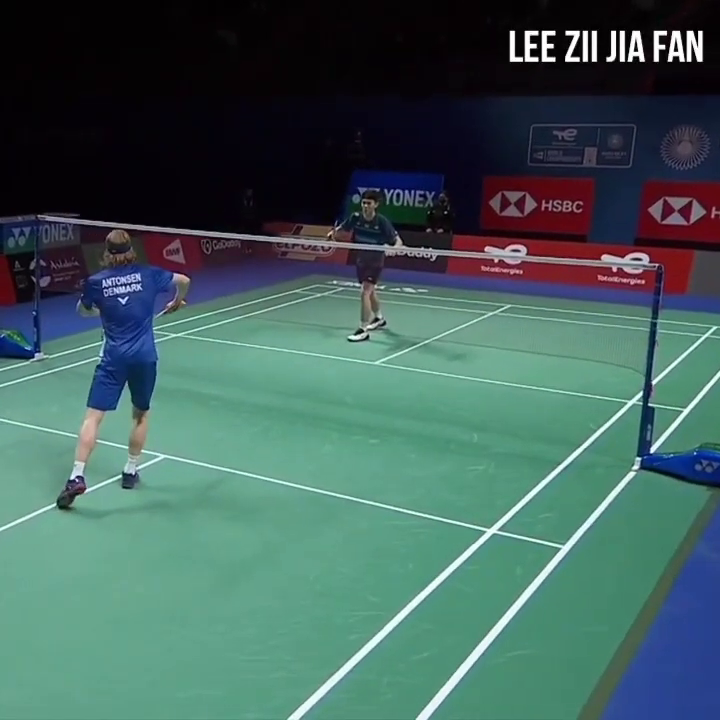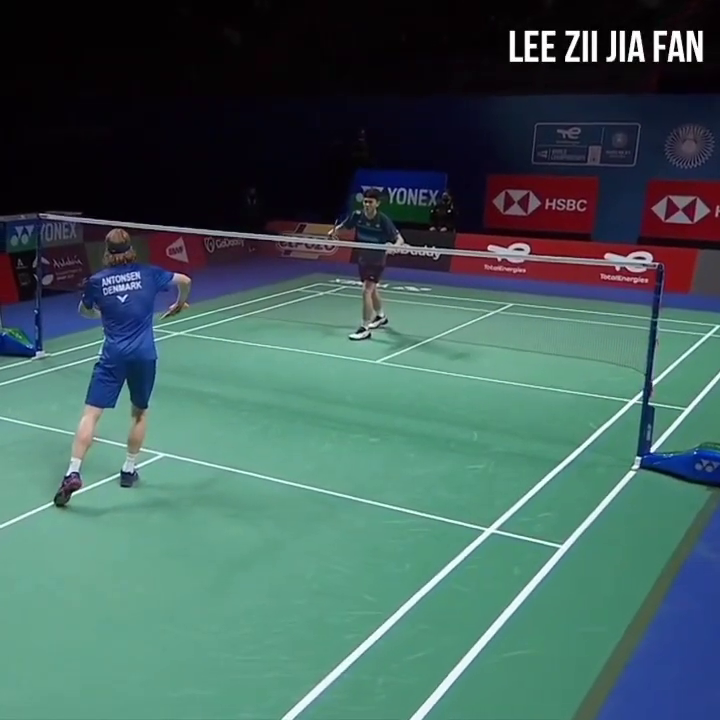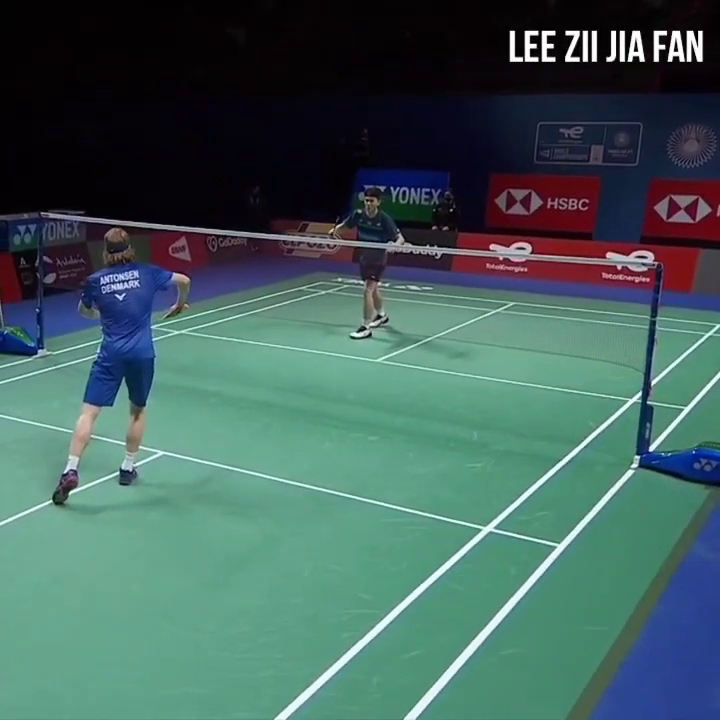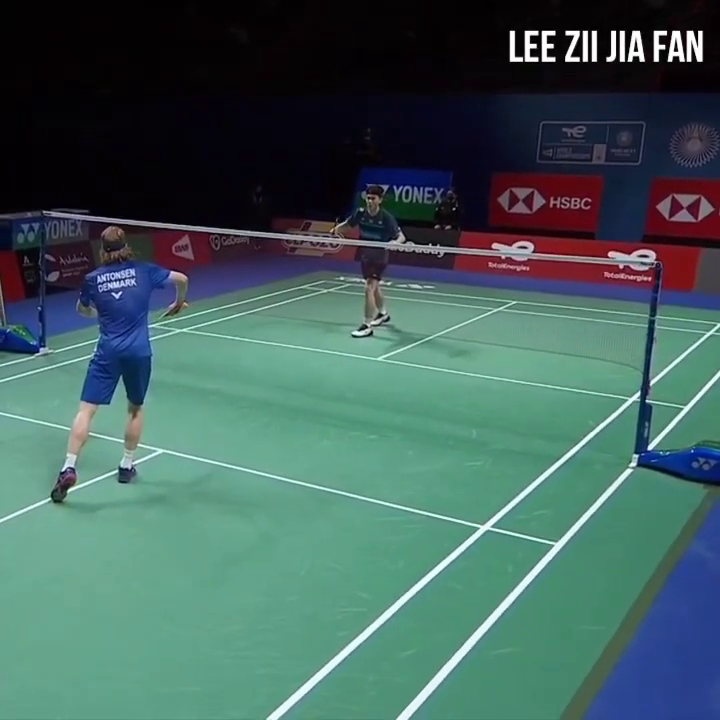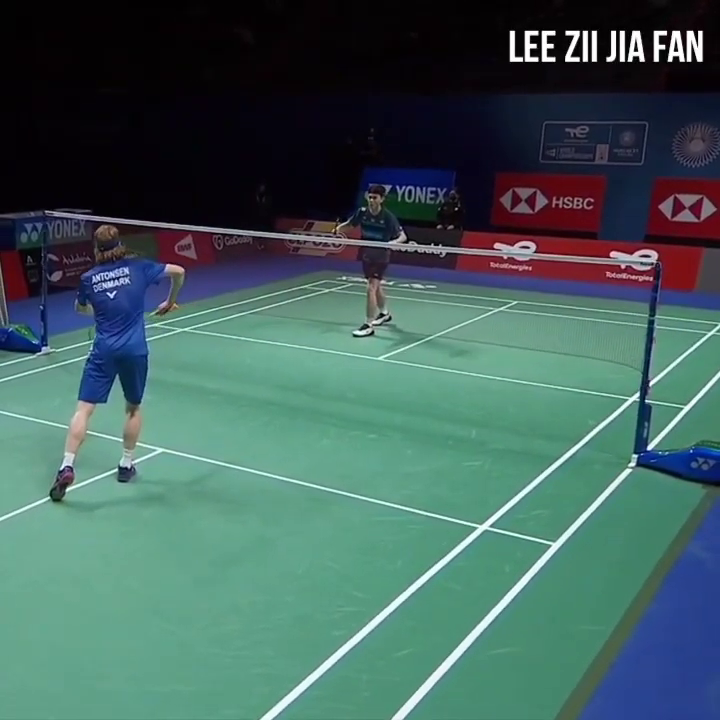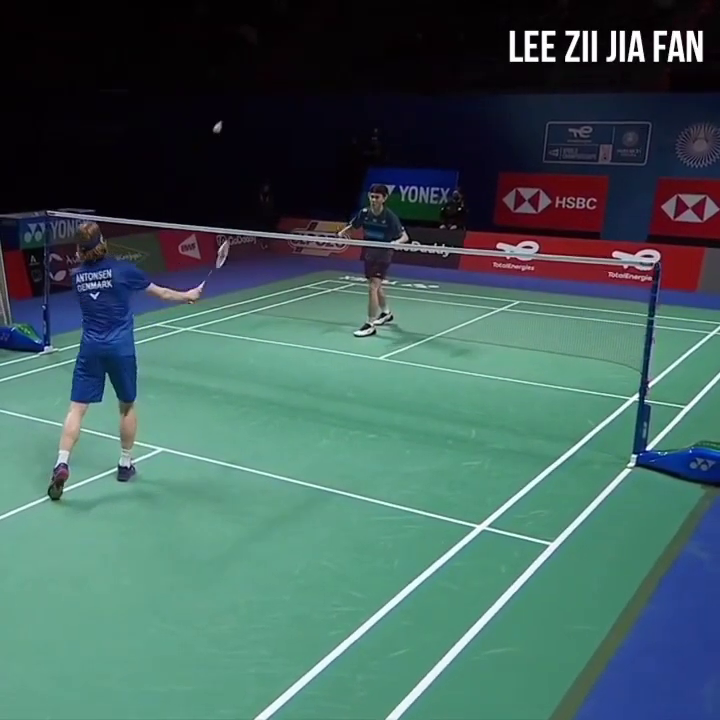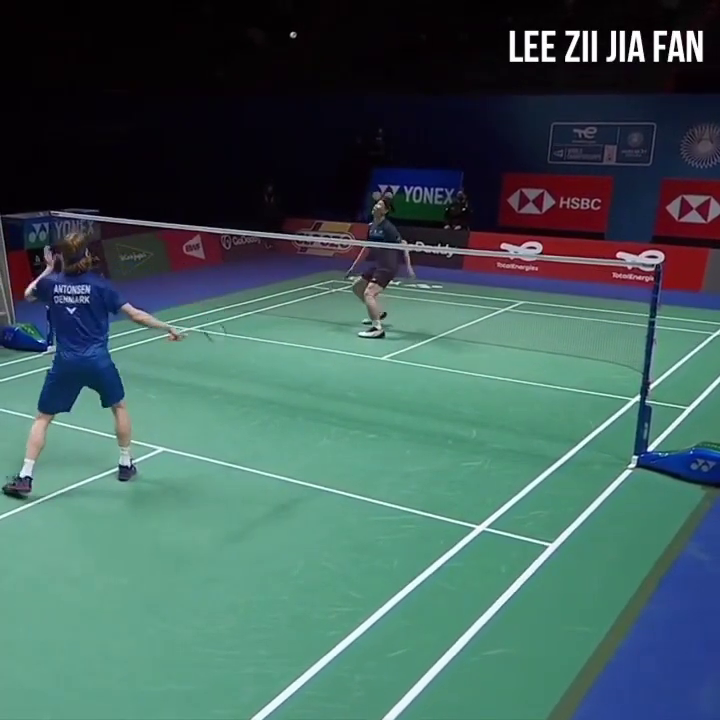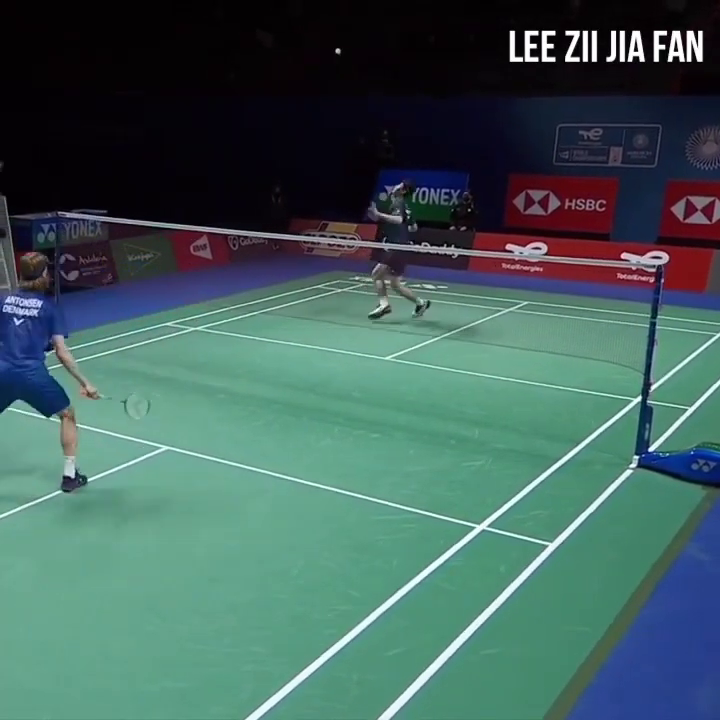
dt=0.3s
person 1, frame 1
left shoulder: (96, 281)
right shoulder: (147, 274)
left elbow: (82, 310)
right elbow: (184, 280)
right wrist: (177, 302)
left hip: (113, 358)
right hip: (144, 357)
left knee: (93, 416)
right knee: (140, 414)
left ankle: (77, 477)
right ankle: (130, 471)
person 1, frame 2
left shoulder: (97, 280)
right shoulder: (148, 273)
left elbow: (84, 311)
right elbow: (185, 280)
right wrist: (179, 304)
left hip: (113, 355)
right hip: (143, 355)
left knee: (91, 414)
right knee: (139, 412)
left ankle: (73, 473)
right ankle: (129, 470)
person 1, frame 3
left shoulder: (96, 280)
right shoulder: (146, 272)
left elbow: (83, 311)
right elbow: (184, 280)
right wrist: (180, 304)
left hip: (111, 353)
right hip: (141, 353)
left knee: (89, 412)
right knee: (138, 411)
left ankle: (70, 471)
right ankle: (127, 468)
person 1, frame 4
left shoulder: (93, 278)
right shoulder: (143, 270)
left elbow: (82, 310)
right elbow: (182, 279)
right wrist: (178, 303)
left hip: (108, 351)
right hip: (138, 351)
left knee: (86, 410)
right knee: (136, 408)
left ankle: (69, 469)
right ankle: (126, 466)
person 1, frame 5
left shoulder: (89, 278)
right shoulder: (138, 268)
left elbow: (80, 308)
right elbow: (179, 271)
right wrist: (170, 301)
left hip: (103, 350)
right hip: (134, 350)
left knee: (84, 409)
right knee: (133, 408)
left ankle: (66, 468)
right ankle: (126, 465)
person 1, frame 6
left shoulder: (76, 275)
right shoulder: (122, 269)
right elbow: (160, 294)
right wrist: (188, 295)
left hip: (90, 349)
right hip: (120, 348)
left knee: (77, 409)
right knee: (127, 407)
left ankle: (62, 464)
right ankle: (125, 464)
person 1, frame 7
left shoulder: (50, 282)
right shoulder: (100, 286)
left elbow: (27, 294)
right elbow: (134, 315)
left wrist: (48, 271)
right wrist: (168, 329)
left hip: (64, 363)
right hip: (97, 361)
left knee: (42, 419)
right knee: (120, 408)
left ankle: (24, 477)
right ankle: (125, 464)
person 1, frame 8
right shoulder: (49, 307)
right elbow: (62, 353)
right wrist: (84, 383)
right hip: (33, 375)
right knee: (68, 415)
right ankle: (70, 475)
